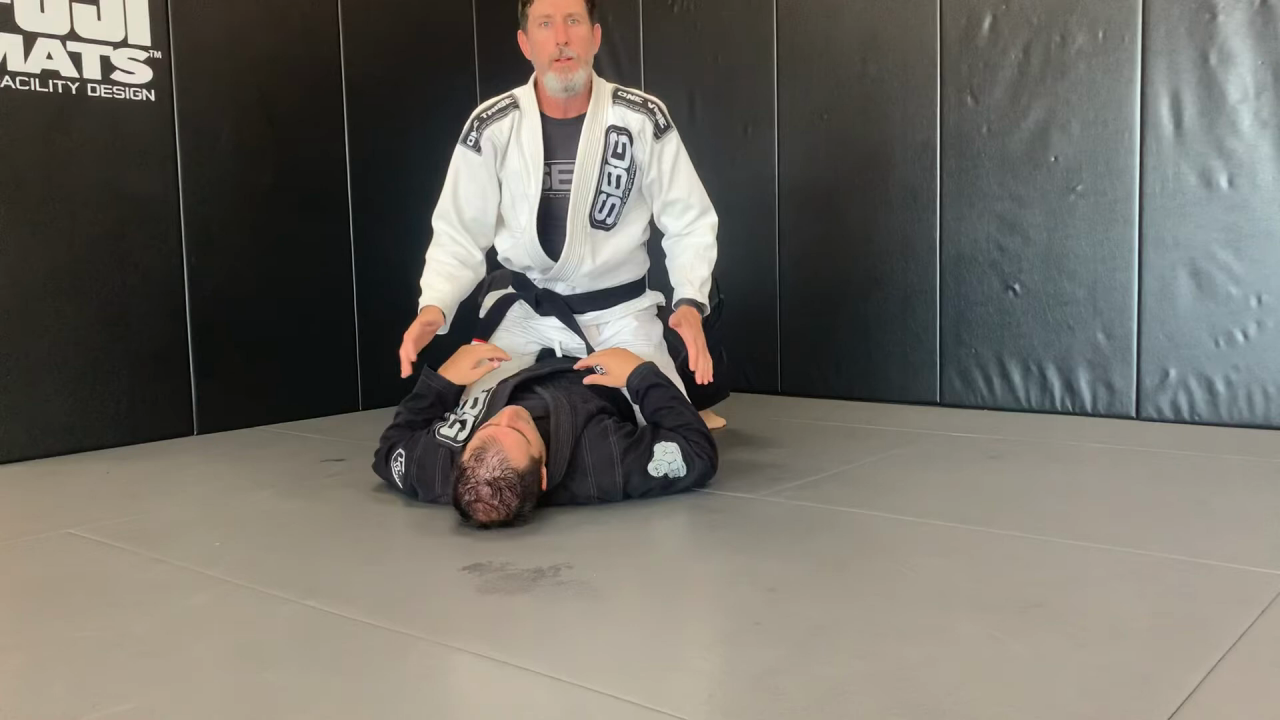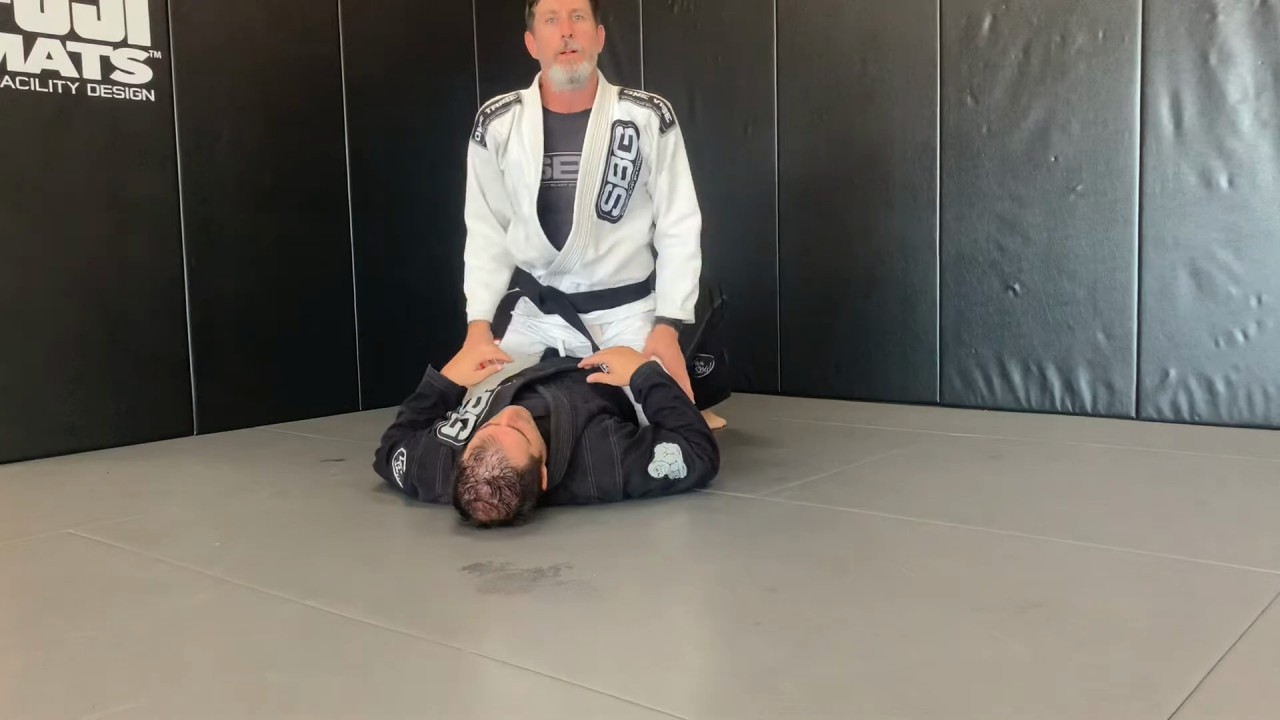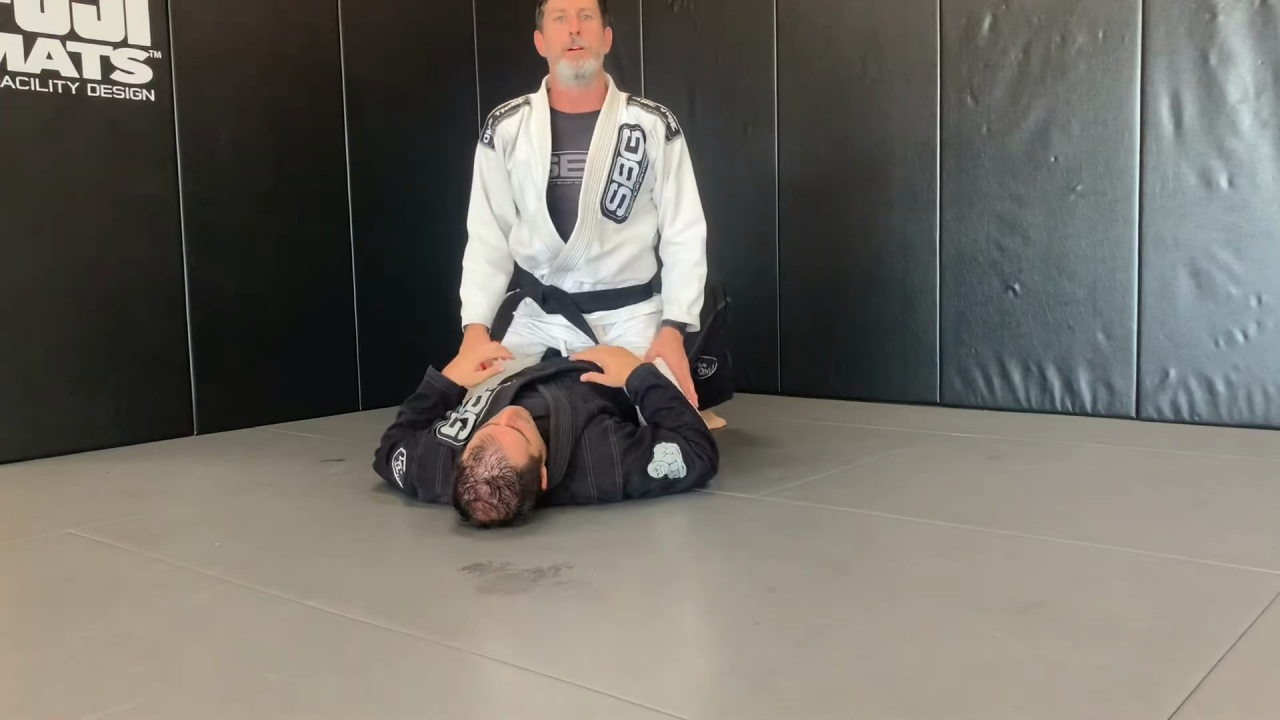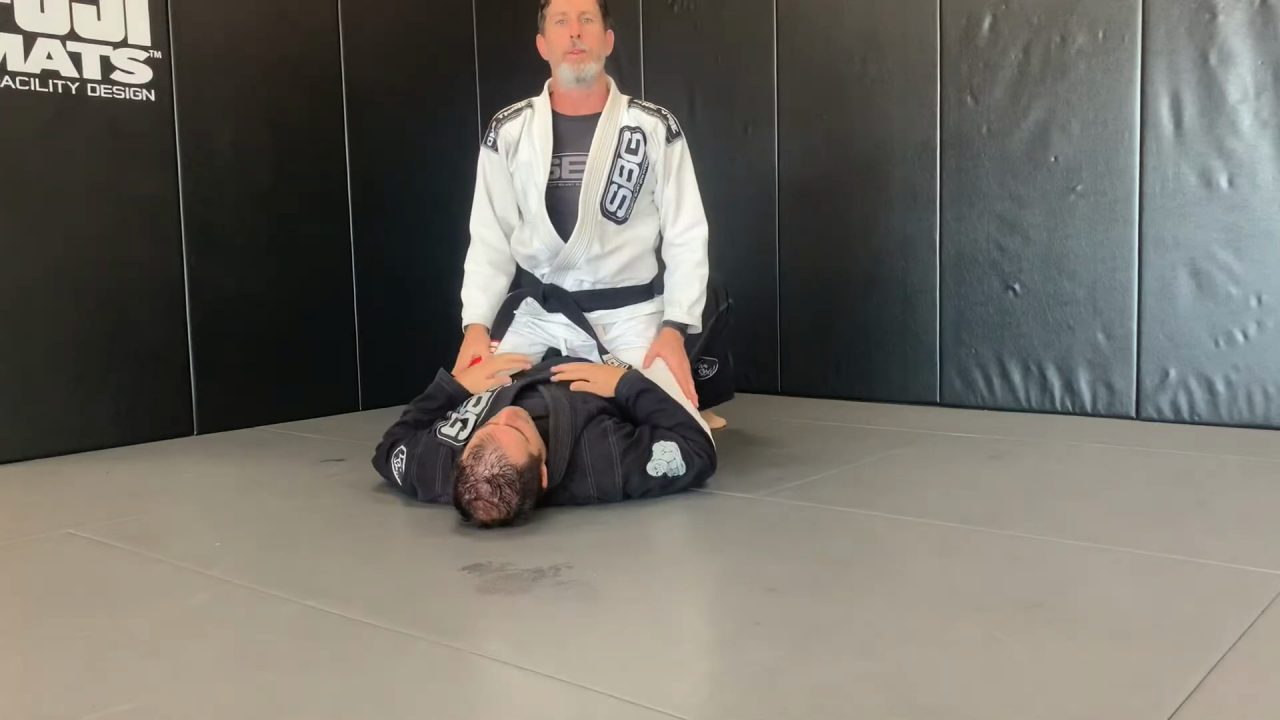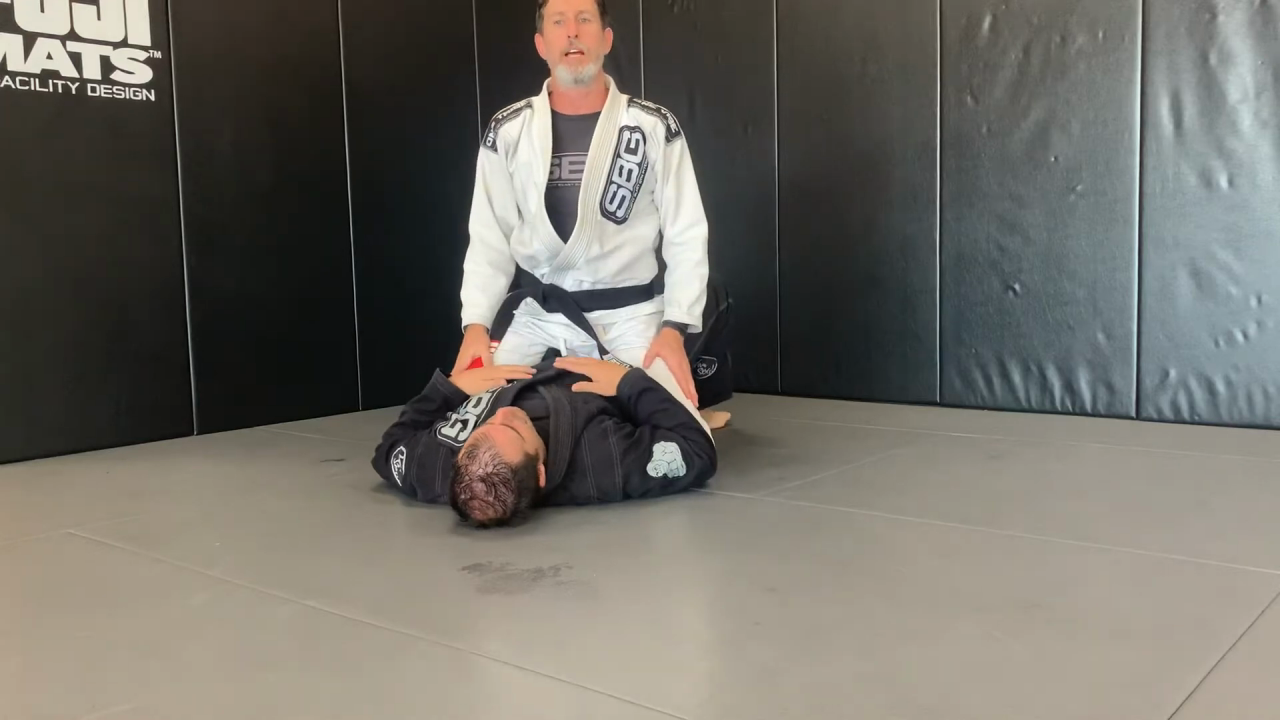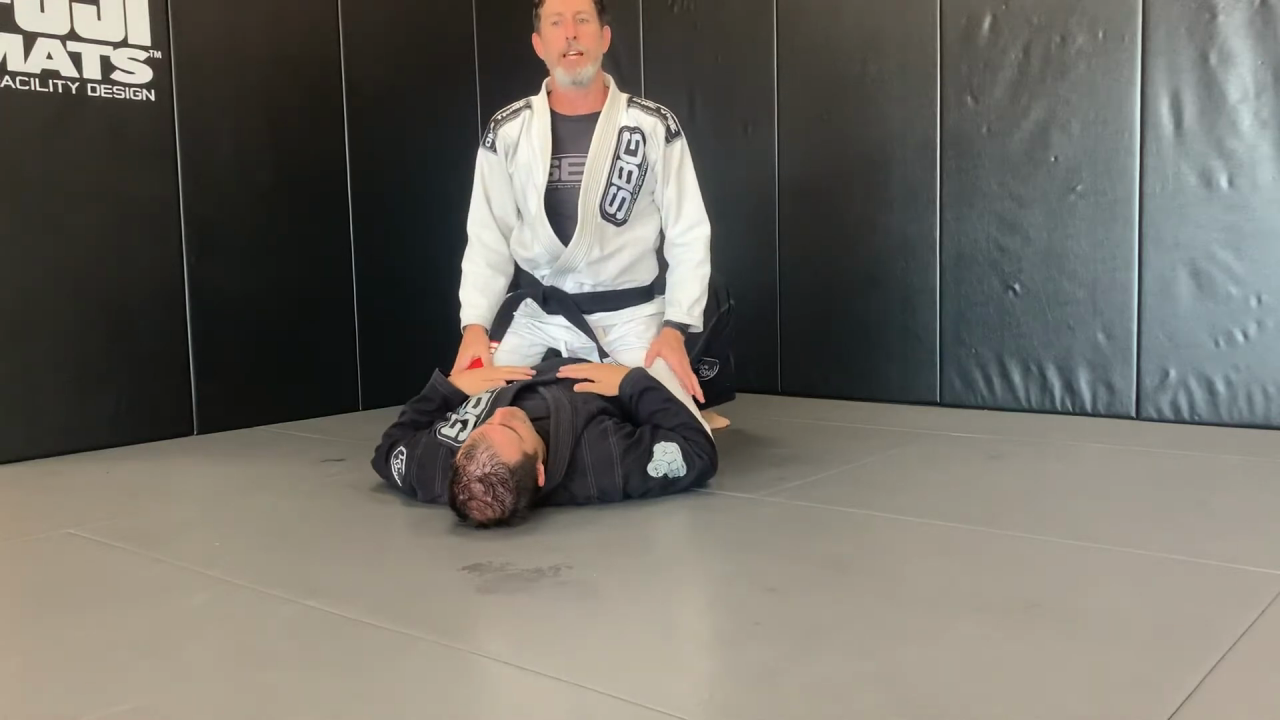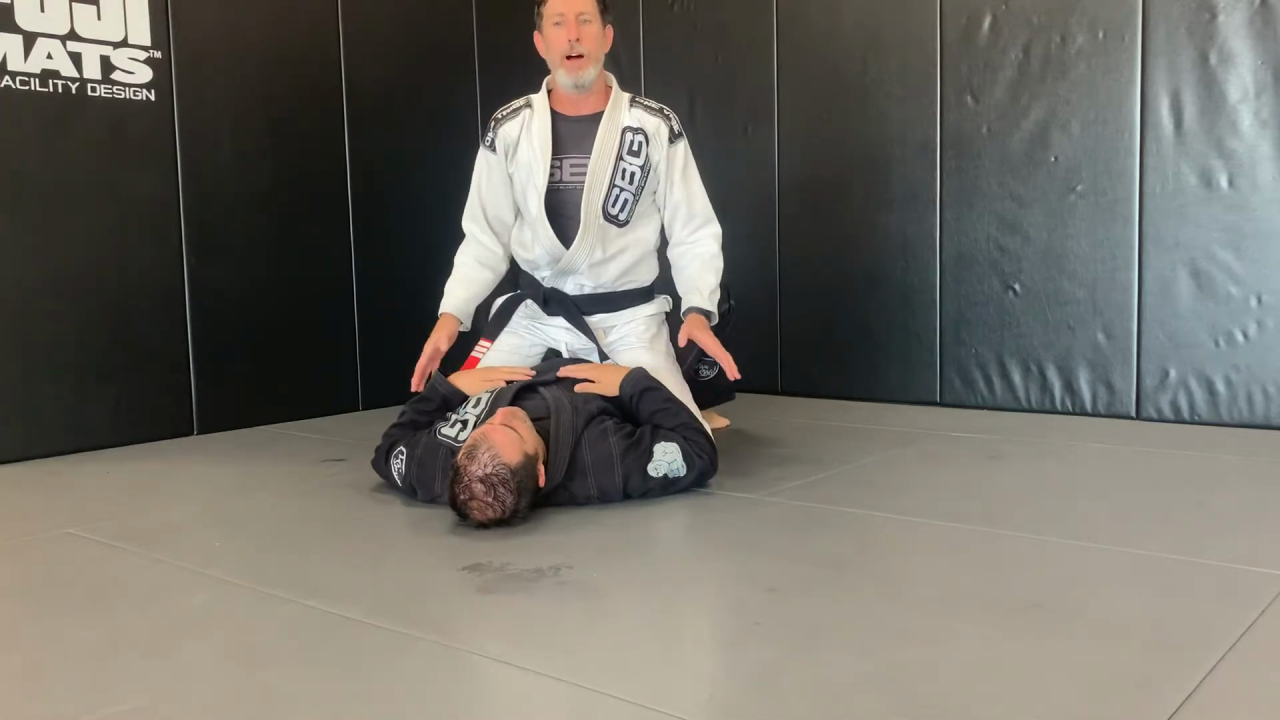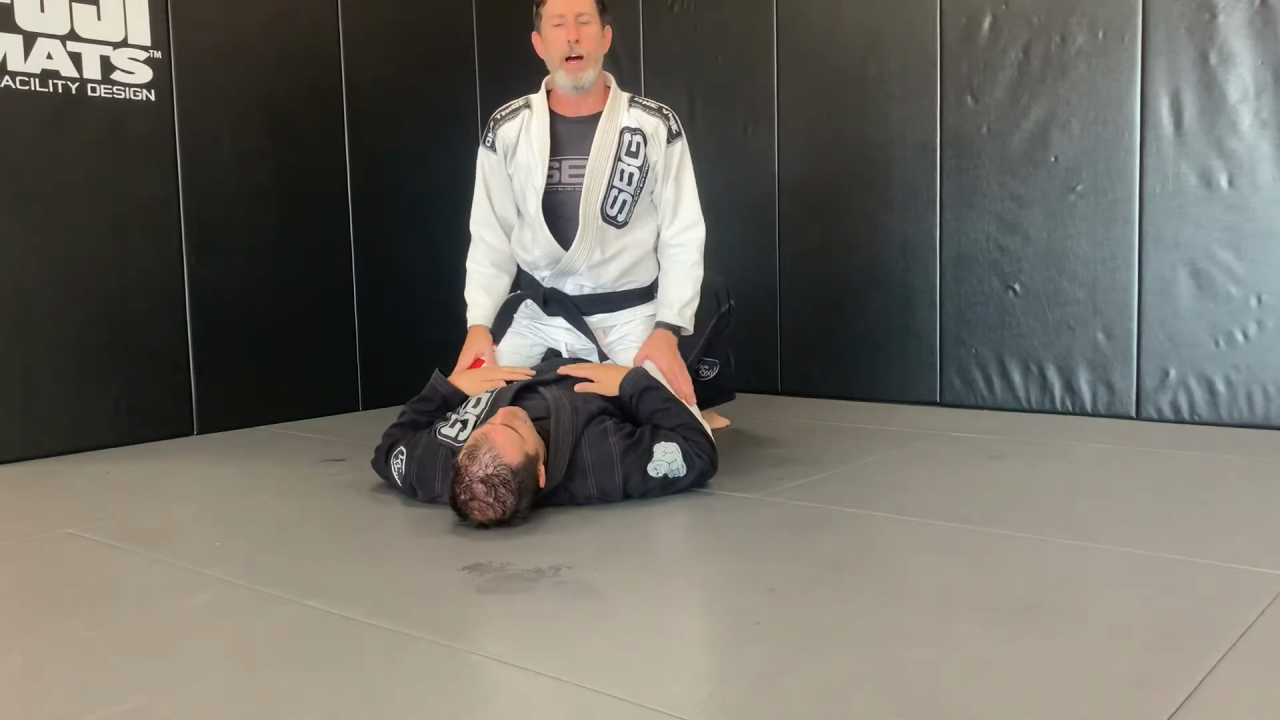
dt=0.3s
person 1, frame 1
left shoulder: (643, 121)
right shoulder: (490, 128)
left elbow: (690, 221)
right elbow: (460, 234)
left wrist: (689, 303)
right wrist: (433, 308)
left hip: (621, 313)
right hip: (527, 313)
person 1, frame 2
left shoulder: (648, 117)
right shoulder: (497, 124)
left elbow: (679, 226)
right elbow: (487, 232)
left wrist: (667, 324)
right wrist: (480, 321)
left hip: (630, 313)
right hip: (533, 313)
person 1, frame 3
left shoulder: (654, 125)
right shoulder: (506, 128)
left elbow: (684, 235)
right elbow: (488, 238)
left wrist: (674, 326)
right wrist: (476, 324)
left hip: (630, 315)
right hip: (536, 316)
person 1, frame 4
left shoulder: (655, 128)
right shoulder: (509, 131)
left elbow: (686, 236)
right elbow: (490, 238)
left wrist: (675, 327)
right wrist: (476, 325)
left hip: (631, 315)
right hip: (537, 316)
person 1, frame 5
left shoulder: (654, 127)
right shoulder: (508, 131)
left elbow: (686, 236)
right elbow: (490, 238)
left wrist: (675, 327)
right wrist: (476, 324)
left hip: (630, 315)
right hip: (537, 316)
person 1, frame 6
left shoulder: (654, 126)
right shoulder: (508, 131)
left elbow: (688, 236)
right elbow: (489, 239)
left wrist: (676, 326)
right wrist: (475, 324)
left hip: (630, 318)
right hip: (537, 316)
person 1, frame 7
left shoulder: (655, 127)
right shoulder: (508, 130)
left elbow: (693, 232)
right elbow: (486, 236)
left wrist: (698, 310)
right wrist: (452, 313)
left hip: (628, 318)
right hip: (535, 315)
person 1, frame 8
left shoulder: (655, 126)
right shoulder: (507, 129)
left elbow: (682, 236)
right elbow: (492, 238)
left wrist: (668, 328)
right wrist: (479, 324)
left hip: (630, 317)
right hip: (536, 315)
person 2, frame 1
left shoulder: (431, 469)
right shoulder: (603, 465)
left elbow: (390, 450)
right elbow: (699, 456)
left wrist: (442, 379)
right wrist: (641, 374)
person 2, frame 2
left shoulder: (433, 471)
right shoulder: (604, 466)
left elbow: (391, 450)
right elbow: (701, 457)
left wrist: (445, 379)
right wrist: (646, 373)
person 2, frame 3
left shoulder: (431, 468)
right shoulder: (605, 465)
left elbow: (391, 451)
right elbow: (700, 456)
left wrist: (447, 380)
right wrist: (638, 375)
person 2, frame 4
left shoulder: (433, 469)
right shoulder: (605, 465)
left elbow: (391, 450)
right elbow: (698, 455)
left wrist: (455, 385)
right wrist: (627, 384)
person 2, frame 5
left shoulder: (431, 469)
right shoulder: (604, 465)
left elbow: (390, 450)
right elbow: (699, 456)
left wrist: (451, 386)
right wrist: (631, 381)
person 2, frame 6
left shoulder: (430, 469)
right shoulder: (605, 465)
left elbow: (389, 450)
right elbow: (700, 456)
left wrist: (450, 386)
right wrist: (633, 381)
person 2, frame 7
left shoulder: (431, 469)
right shoulder: (604, 465)
left elbow: (389, 451)
right elbow: (699, 455)
left wrist: (448, 386)
right wrist: (633, 381)
person 2, frame 8
left shoulder: (432, 468)
right shoulder: (604, 466)
left elbow: (389, 450)
right elbow: (700, 456)
left wrist: (448, 386)
right wrist: (633, 381)
